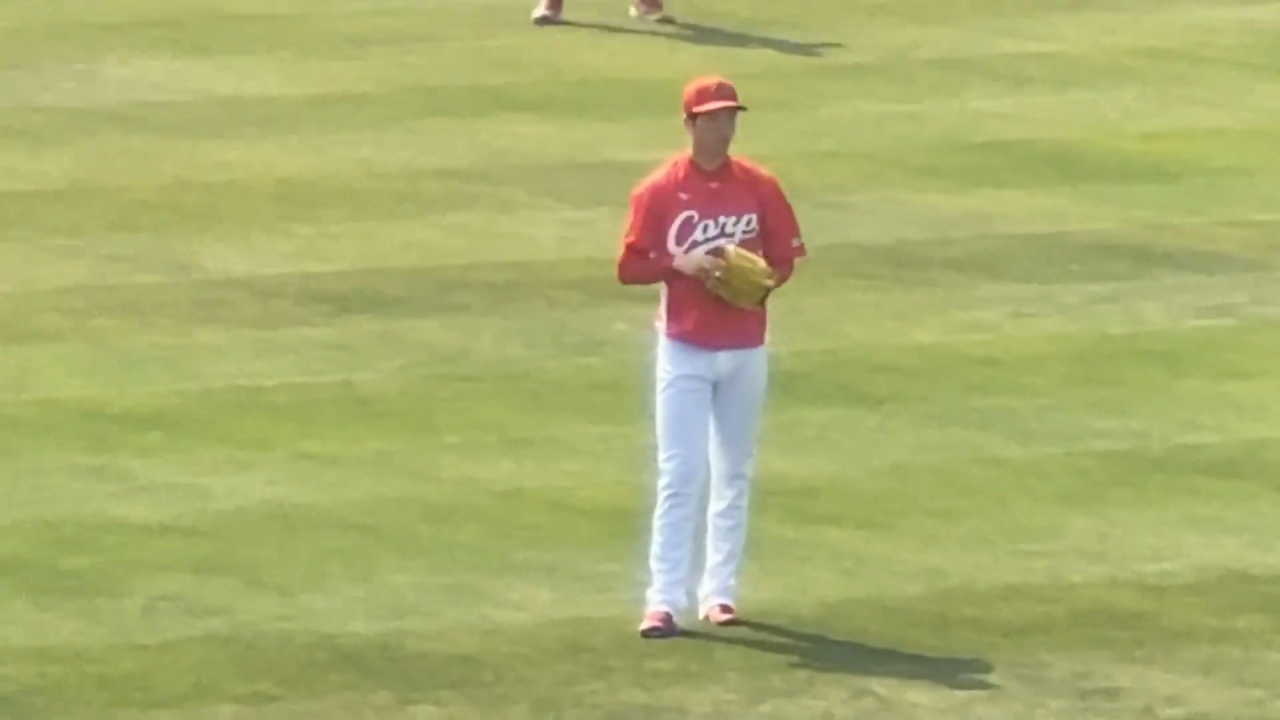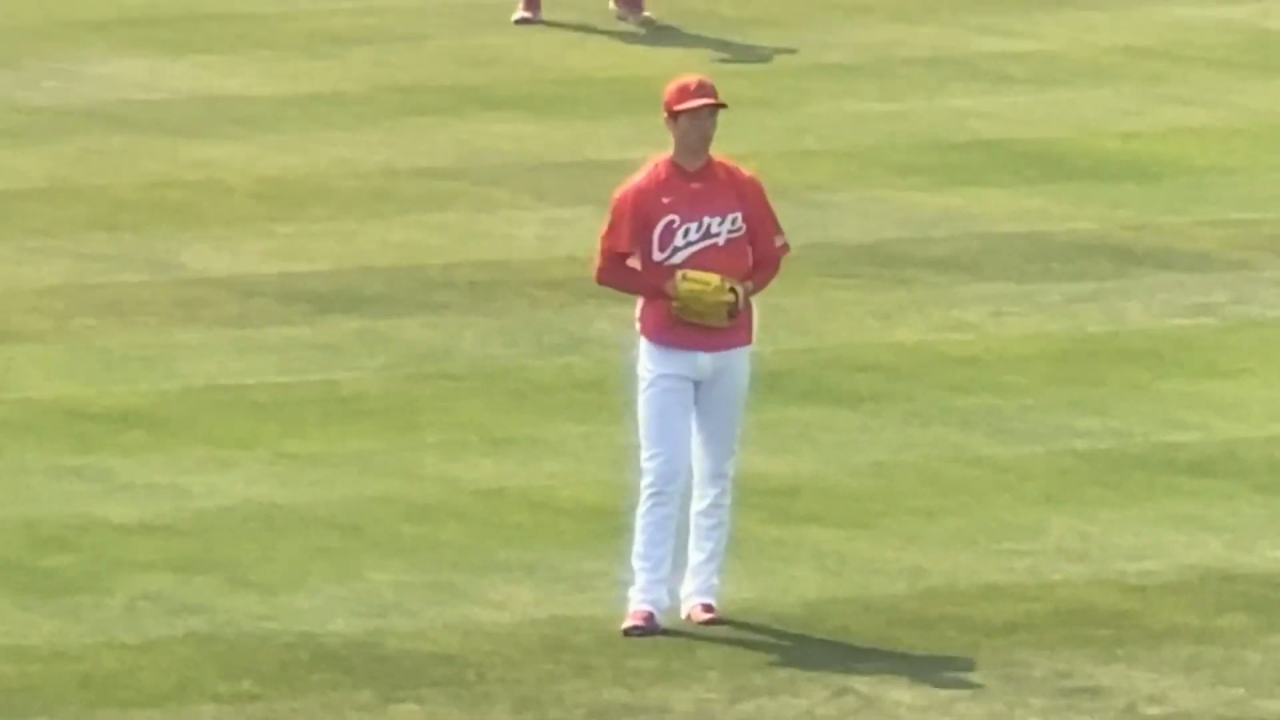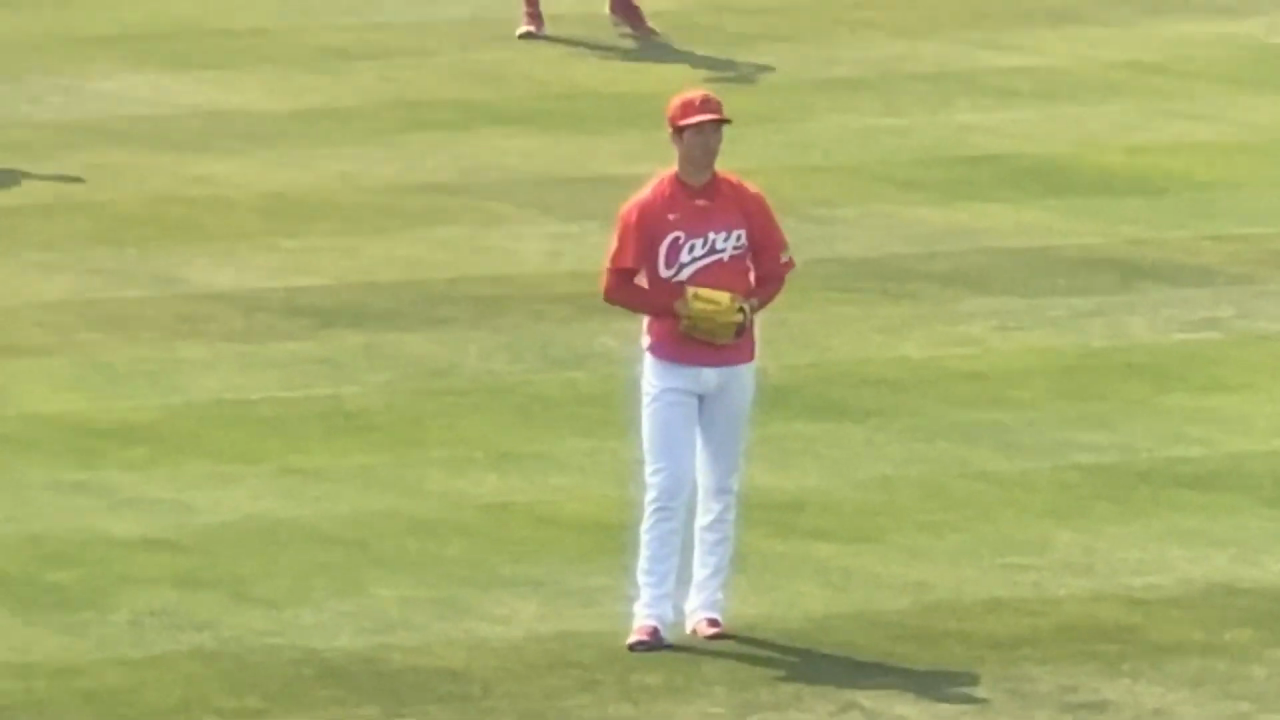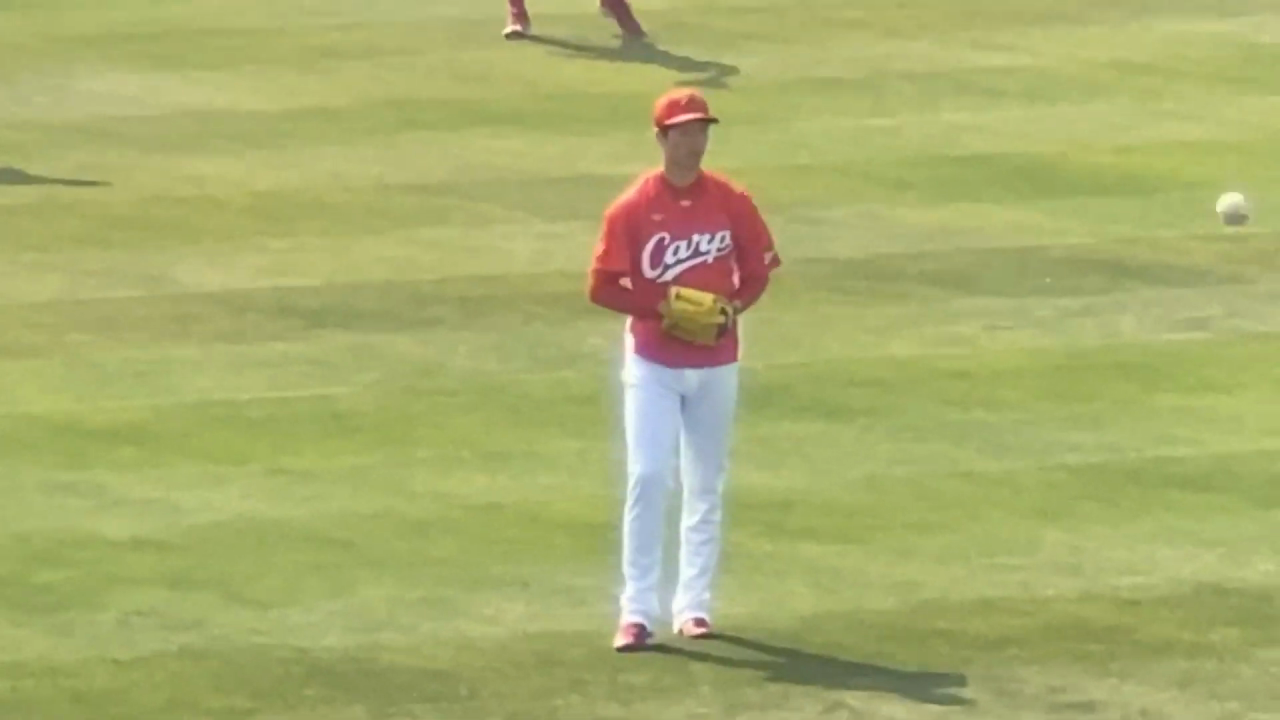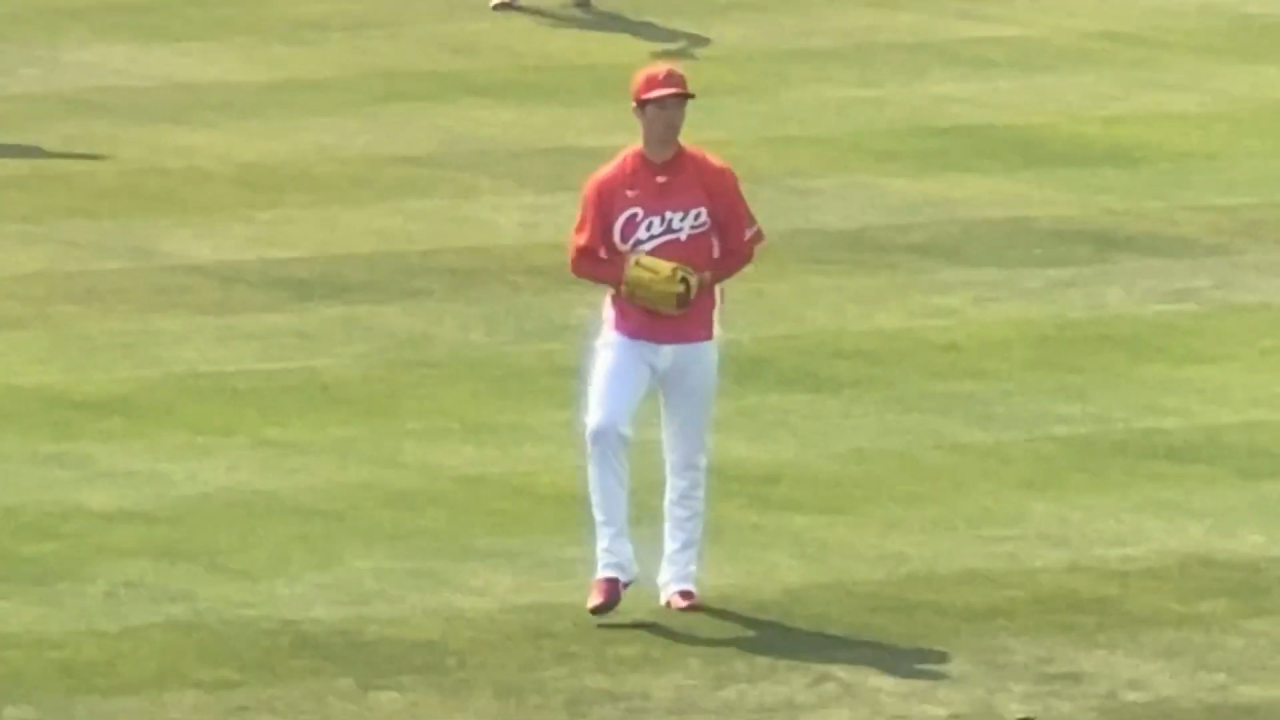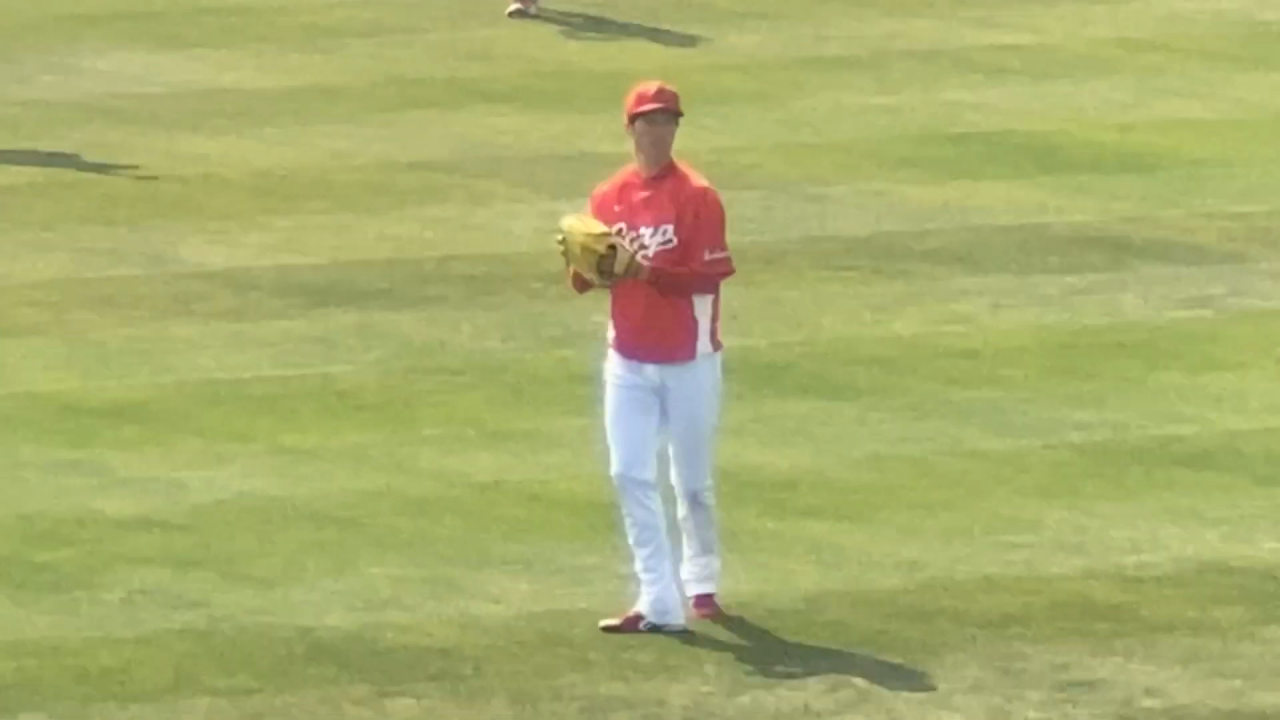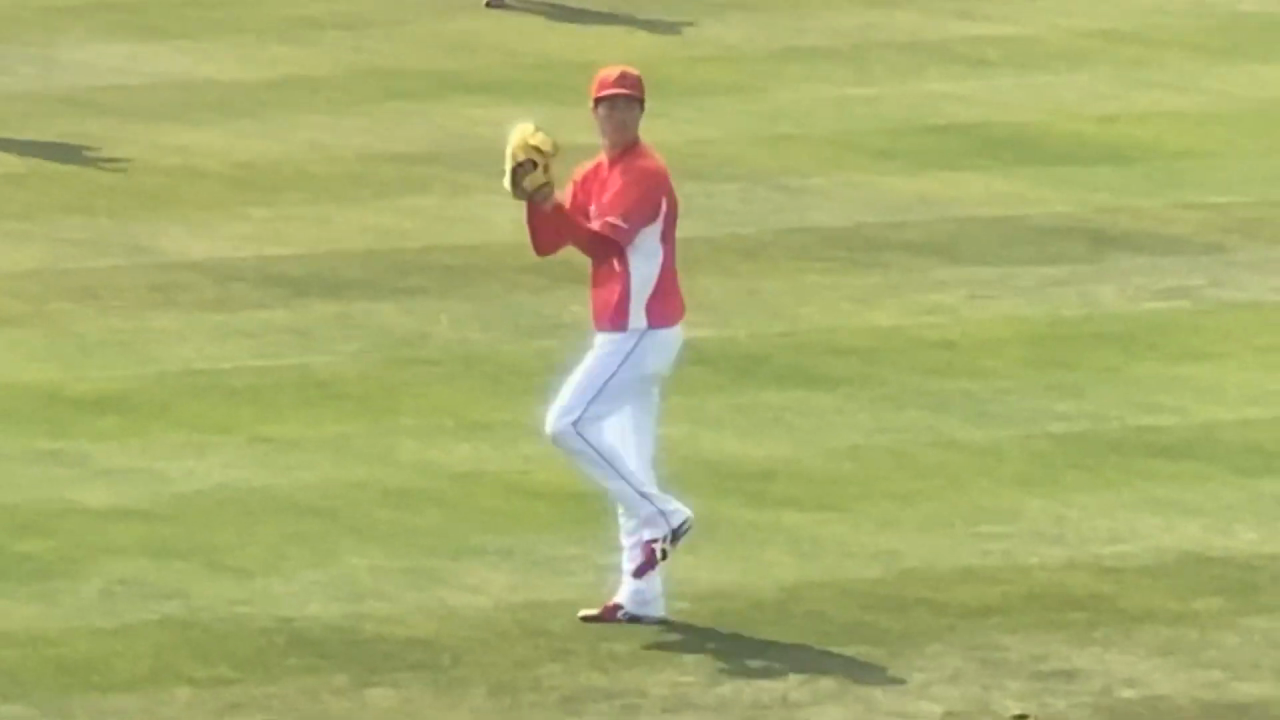
dt=0.3s
person 1, frame 1
left shoulder: (759, 185)
right shoulder: (658, 189)
left elbow: (784, 259)
right elbow: (627, 268)
right wrist: (677, 264)
left hip: (746, 349)
right hip: (684, 349)
left knee: (734, 474)
right knee: (680, 473)
left ankle: (720, 592)
right ankle: (664, 598)
person 1, frame 2
left shoulder: (742, 186)
right shoulder: (640, 192)
left elbow: (771, 257)
right elbow: (608, 269)
left wrist: (744, 289)
right wrist: (665, 287)
left hip: (730, 349)
right hip: (666, 351)
left knee: (716, 474)
right knee: (663, 473)
left ankle: (701, 592)
right ankle: (647, 599)
person 1, frame 3
left shoulder: (746, 201)
right shoulder: (646, 207)
left elbow: (774, 272)
right elbow: (616, 287)
left wrist: (749, 306)
right wrist: (676, 306)
left hip: (733, 365)
right hip: (671, 366)
left knee: (721, 488)
right knee: (667, 488)
left ankle: (706, 606)
right ankle: (652, 614)
person 1, frame 4
left shoulder: (733, 201)
right shoulder: (630, 208)
left elbow: (759, 271)
right elbow: (602, 288)
left wrist: (733, 307)
right wrist: (661, 307)
left hip: (716, 364)
right hip: (652, 363)
left knee: (705, 487)
right knee: (648, 478)
left ankle: (693, 605)
right ankle: (638, 611)
person 1, frame 5
left shoulder: (712, 175)
right shoulder: (608, 182)
left elbow: (742, 247)
right elbow: (581, 259)
left wrist: (703, 279)
right wrist: (626, 276)
left hip: (693, 339)
right hip: (627, 335)
left knee: (687, 463)
right knee: (603, 427)
left ankle: (679, 578)
right ankle: (613, 562)
person 1, frame 6
left shoulder: (696, 195)
right shoulder: (607, 196)
left elbow: (710, 277)
right elbow: (582, 278)
left wrist: (642, 269)
left hip: (688, 360)
right hip: (626, 360)
left knee: (693, 480)
right knee: (629, 476)
left ankle: (699, 579)
right ankle: (659, 602)
person 1, frame 7
left shoulder: (645, 173)
right shoulder: (590, 174)
left elbow: (602, 243)
right elbow: (546, 244)
left wrist: (553, 204)
right wrist: (535, 198)
left hip: (642, 329)
right hip: (618, 330)
left knee: (567, 425)
right knee: (627, 458)
left ankle: (661, 517)
right ankle: (641, 595)
